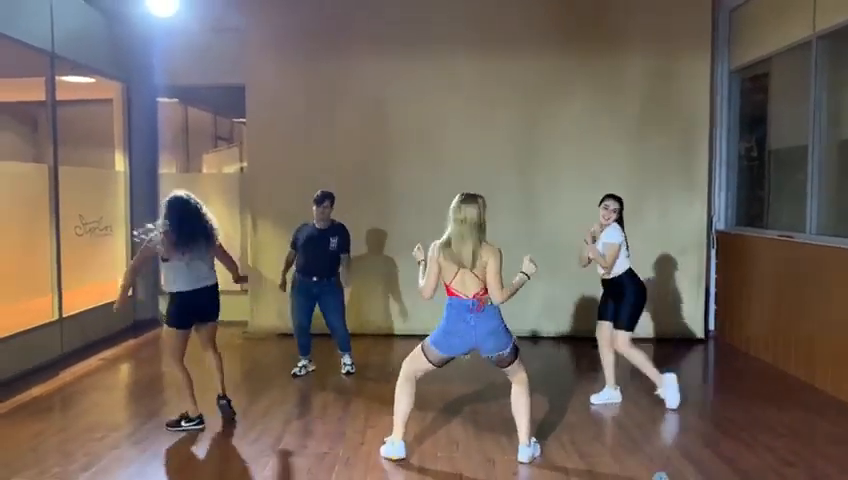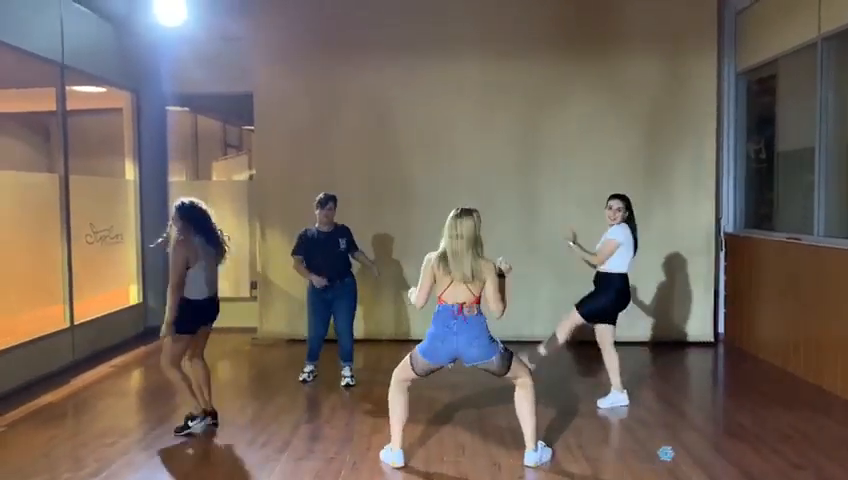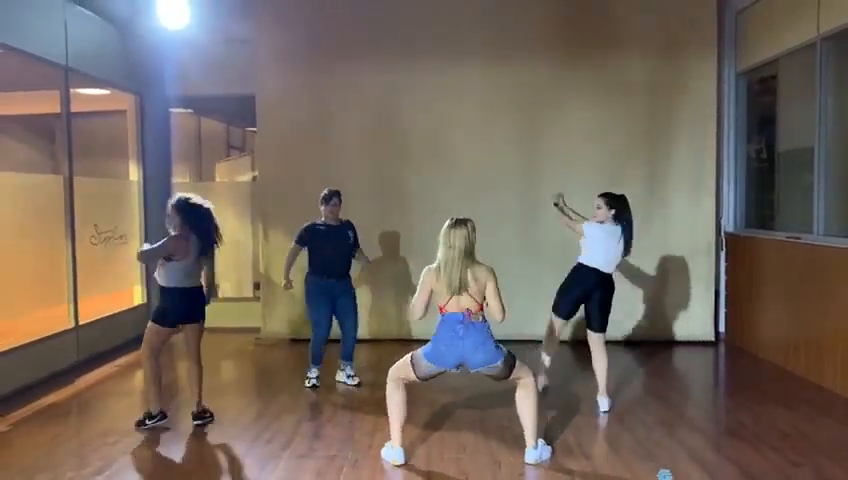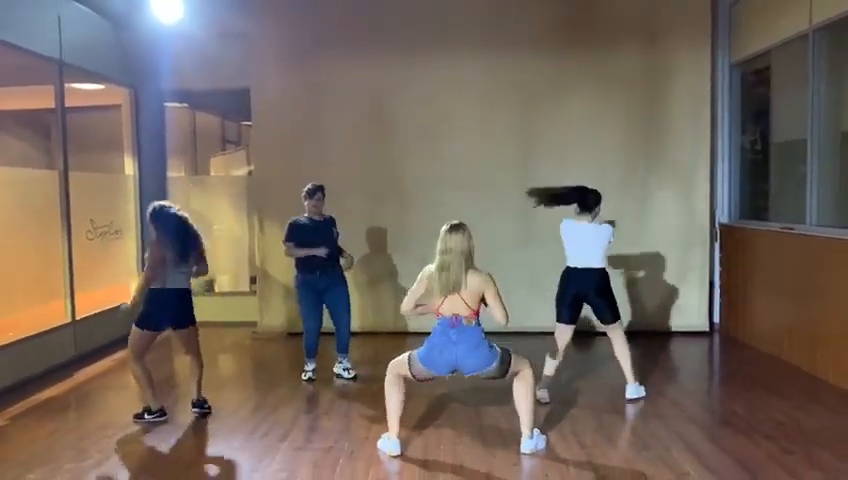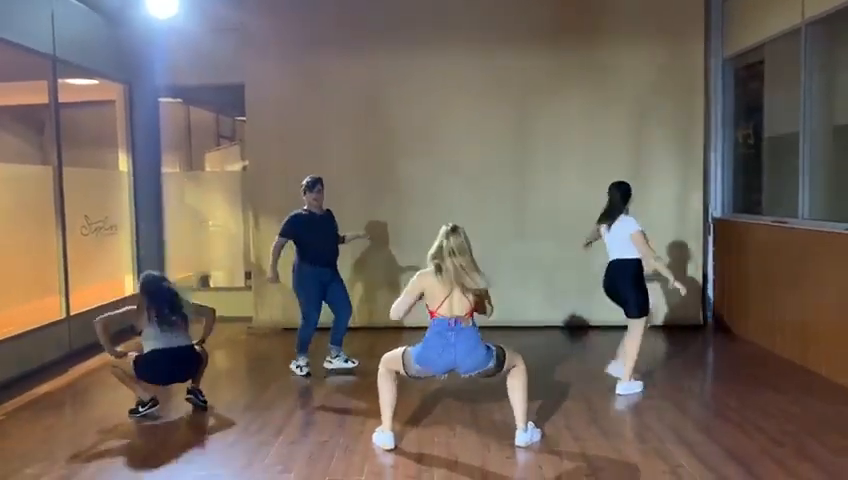
dt=0.4s
person 1, frame 1
left shoulder: (438, 248)
right shoulder: (490, 252)
left elbow: (426, 293)
right elbow: (498, 297)
left wrist: (422, 263)
right wrist: (525, 274)
left hip: (454, 325)
right hip: (490, 325)
left knee: (408, 373)
right knee: (519, 378)
left ankle: (396, 443)
right ankle: (526, 447)
person 1, frame 2
left shoulder: (434, 260)
right shoulder: (487, 266)
left elbow: (419, 302)
right elbow: (497, 311)
left wrist: (411, 291)
right wrist: (500, 276)
left hip: (441, 335)
right hip: (474, 336)
left knee: (399, 380)
right knee: (523, 379)
left ankle: (395, 451)
right ankle: (533, 451)
person 1, frame 3
left shoulder: (431, 273)
right shoulder: (485, 272)
left elbow: (416, 314)
right elbow: (498, 315)
left hip: (445, 342)
right hip: (480, 343)
left knee: (395, 377)
right knee: (526, 378)
left ankle: (395, 449)
right ankle: (533, 449)
person 1, frame 4
left shoulder: (429, 274)
right shoulder: (482, 279)
left elbow: (406, 308)
right elbow: (503, 319)
left hip: (438, 349)
right hip: (474, 350)
left knee: (394, 371)
right knee: (524, 370)
left ankle: (392, 440)
right ankle: (528, 439)
person 1, frame 5
left shoulder: (424, 277)
right shoulder: (475, 276)
left elbow: (395, 315)
right elbow: (487, 310)
left hip: (434, 351)
right hip: (471, 351)
left knee: (386, 365)
right knee: (517, 364)
left ankle: (385, 434)
right ankle: (523, 432)
person 2, frame 1
left shoulder: (614, 231)
right shoulder: (597, 231)
left elbow: (607, 265)
right elbow: (583, 263)
left wrist: (591, 247)
right wrist: (589, 242)
left hip: (629, 289)
right hip: (611, 289)
left knee: (621, 345)
right knee: (603, 338)
left ankle: (663, 381)
right ankle: (611, 390)
person 2, frame 2
left shoulder: (619, 231)
right shoulder: (614, 231)
left elbow: (596, 260)
right elbow: (596, 263)
left wrist: (573, 244)
right wrist: (577, 245)
left hip: (614, 289)
right hip: (608, 290)
left knee: (568, 322)
right knee: (605, 342)
left ankle: (534, 357)
right ankle: (618, 393)
person 2, frame 3
left shoulder: (595, 228)
right shoulder: (620, 232)
left elbow: (571, 223)
left wrist: (560, 208)
right wrist: (565, 206)
left hip: (583, 278)
right hip: (604, 286)
left knee: (554, 328)
right knee: (597, 343)
left ankle: (542, 375)
right ankle: (603, 396)
person 2, frame 4
left shoulder: (565, 225)
right shoulder: (605, 230)
left hip: (570, 280)
right hip: (597, 281)
left knee: (560, 338)
right knee: (616, 333)
left ankle: (542, 388)
right ankle: (631, 385)
person 2, frame 5
left shoulder: (605, 222)
right shoulder: (629, 223)
left elbow: (594, 234)
right elbow: (647, 253)
left wrist: (588, 241)
right wrist: (672, 278)
left hip: (612, 275)
right hip: (628, 274)
left knee: (637, 322)
right knee: (638, 328)
left ankle: (619, 362)
right ankle: (625, 381)
person 3, frame 1
left shoulder: (162, 239)
right shoulder: (206, 233)
left elbow: (133, 269)
right elbow: (226, 259)
left wrist: (122, 297)
right wrist: (238, 277)
left hip: (182, 302)
right hip: (208, 297)
left knee: (174, 360)
right knee: (210, 347)
left ankle: (193, 414)
right ankle: (223, 396)
person 3, frame 2
left shoulder: (182, 245)
right shoulder: (209, 242)
left elbow: (175, 285)
left wrist: (168, 321)
left hip: (191, 308)
right hip: (210, 304)
left knee: (169, 363)
right knee: (196, 357)
left ankle: (198, 412)
right ankle: (208, 411)
person 3, frame 3
left shoulder: (177, 240)
right shoulder: (203, 239)
left elbow: (143, 256)
right elbow: (209, 269)
left wrist: (149, 247)
right wrist: (210, 288)
left hip: (173, 301)
right hip: (195, 298)
left knee: (149, 355)
right knee: (193, 356)
left ankle: (155, 412)
right ankle: (199, 409)
person 3, frame 4
left shoulder: (158, 243)
right shoulder: (191, 241)
left elbow: (149, 276)
right elbow: (203, 269)
left wrist: (133, 303)
left hip: (158, 302)
right hip: (182, 302)
left knee: (135, 356)
right knee: (194, 352)
left ankle: (154, 408)
right ankle: (199, 399)
person 3, frame 5
left shoulder: (138, 312)
right shoulder: (178, 306)
left elbow: (99, 323)
right elbow: (211, 314)
left wrist: (112, 351)
right wrist: (201, 341)
left hip: (157, 366)
right hip: (187, 363)
left knee: (116, 364)
right knee: (201, 354)
left ankle: (147, 399)
right ankle: (195, 390)
person 4, frame 1
left shoulder: (340, 230)
right shoulder: (303, 229)
left elbow: (345, 257)
right elbow: (292, 253)
left wrist: (345, 273)
right wrist: (283, 275)
left hip: (329, 284)
right hip: (302, 284)
left knee: (337, 324)
right knee: (300, 324)
left ankle: (346, 357)
right ankle: (305, 361)
person 4, frame 2
left shoulder: (343, 231)
right shoulder: (306, 236)
left elbow: (355, 252)
right elbow: (297, 263)
left wrist: (371, 265)
right wrist: (312, 277)
left hip: (344, 288)
right hip: (318, 290)
left knee: (344, 331)
right knee: (316, 332)
left ankle: (347, 370)
right ankle: (310, 367)
person 4, frame 3
left shoulder: (348, 227)
right shoulder: (311, 229)
left elbow: (356, 250)
right elbow: (294, 250)
left wrist: (363, 258)
right wrist: (286, 276)
left hip: (343, 285)
right hip: (318, 285)
left knee: (350, 328)
right knee: (321, 330)
left ankle: (346, 370)
right ankle: (313, 371)
person 4, frame 4
left shoulder: (330, 222)
right shoulder: (296, 224)
right elbow: (288, 250)
left wrist: (346, 255)
right wrist: (314, 251)
left hip: (334, 279)
right hip: (307, 281)
left knee: (343, 320)
right knee: (311, 325)
left ankle: (342, 362)
right ankle: (310, 365)
person 4, frame 5
left shoulder: (328, 215)
right shoulder: (296, 219)
right elbow: (279, 243)
left wrist: (354, 236)
right wrist: (273, 268)
left hip: (331, 273)
right hip: (307, 274)
left knee: (345, 310)
right knee: (311, 318)
left ankle: (334, 356)
right ankle: (300, 360)
